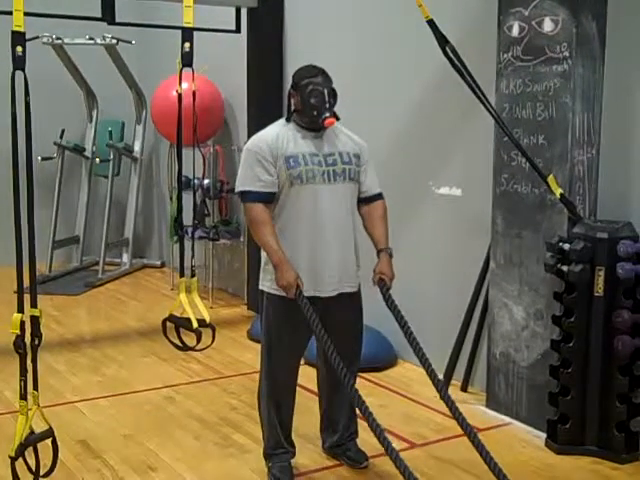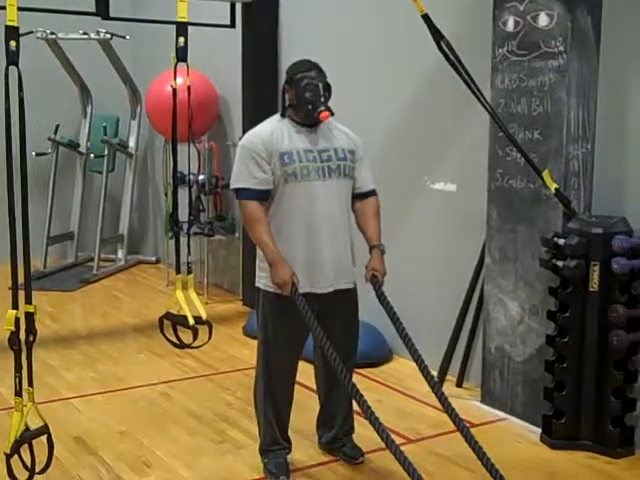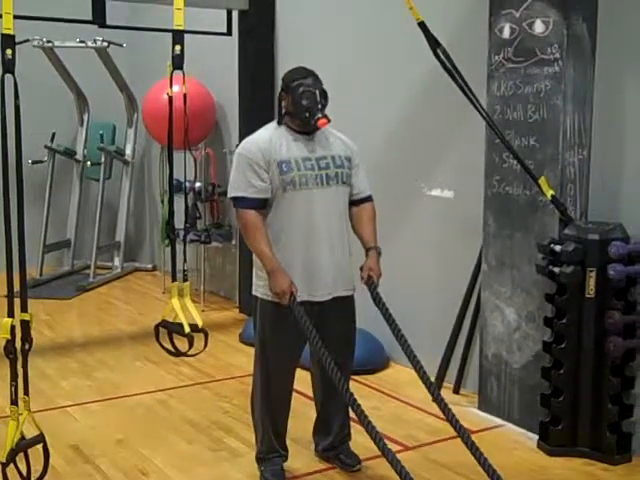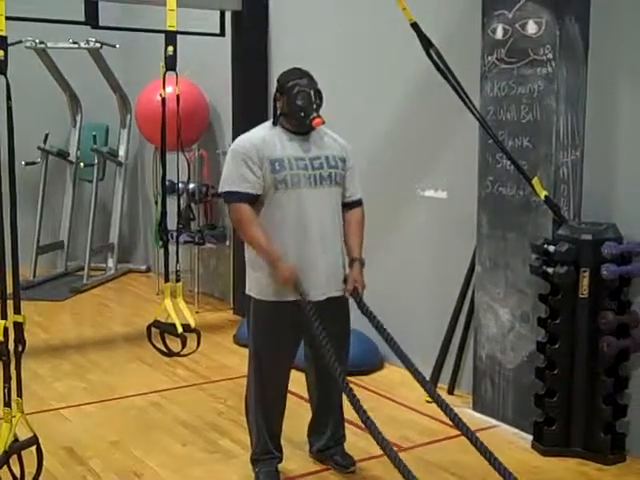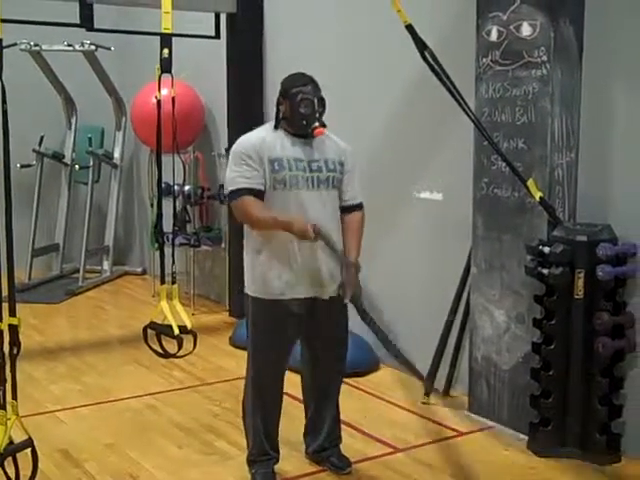
dt=0.5s
person 1, frame 1
left shoulder: (353, 144)
right shoulder: (267, 144)
left elbow: (371, 202)
right elbow: (256, 208)
left wrist: (383, 252)
right wrist: (281, 264)
left hip: (343, 281)
right hip: (289, 283)
left knee: (342, 365)
right knee: (280, 371)
left ankle: (340, 439)
person 1, frame 2
left shoulder: (348, 139)
right shoulder: (262, 140)
left elbow: (365, 197)
right elbow: (251, 205)
left wrist: (375, 248)
right wrist: (276, 261)
left hip: (340, 277)
right hip: (285, 279)
left knee: (339, 362)
right knee: (277, 367)
left ankle: (336, 434)
person 1, frame 3
left shoulder: (343, 146)
right shoulder: (258, 148)
left elbow: (361, 203)
right elbow: (249, 214)
left wrist: (372, 250)
right wrist: (274, 270)
left hip: (337, 285)
right hip: (283, 287)
left knee: (336, 369)
right knee: (275, 374)
left ankle: (333, 442)
person 1, frame 4
left shoulder: (338, 147)
right shoulder: (252, 146)
left elbow: (352, 208)
right elbow: (240, 209)
left wrist: (356, 261)
right wrist: (275, 260)
left hip: (330, 285)
right hip: (275, 289)
left knee: (330, 370)
right knee: (269, 376)
left ankle: (328, 443)
person 1, frame 5
left shoulder: (337, 150)
right shoulder: (253, 146)
left elbow: (352, 208)
right elbow: (243, 204)
left wrist: (351, 262)
right wrist: (289, 223)
left hip: (326, 285)
right hip: (272, 286)
left knee: (327, 368)
right knee: (266, 373)
left ankle: (323, 444)
